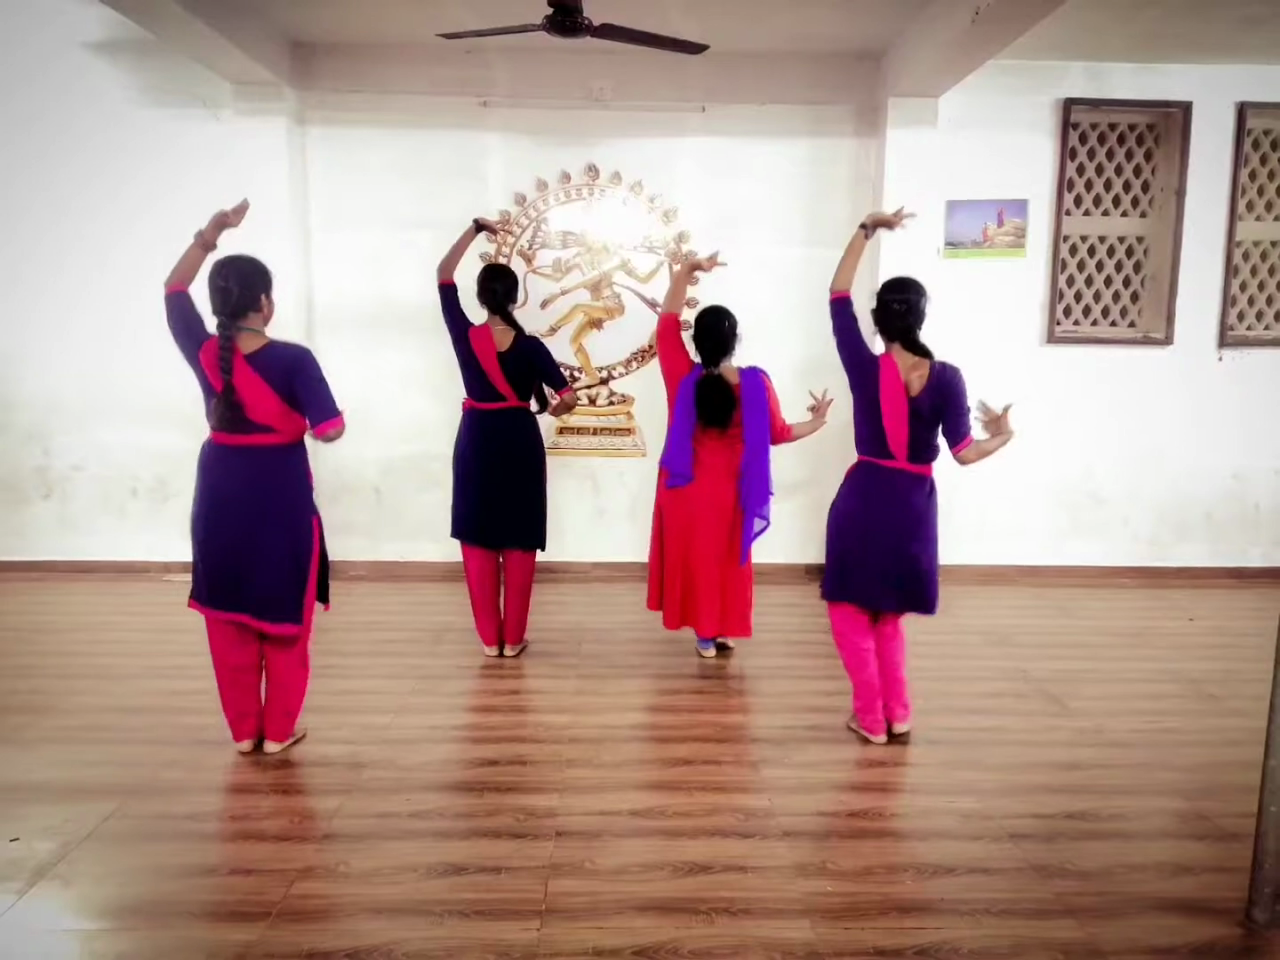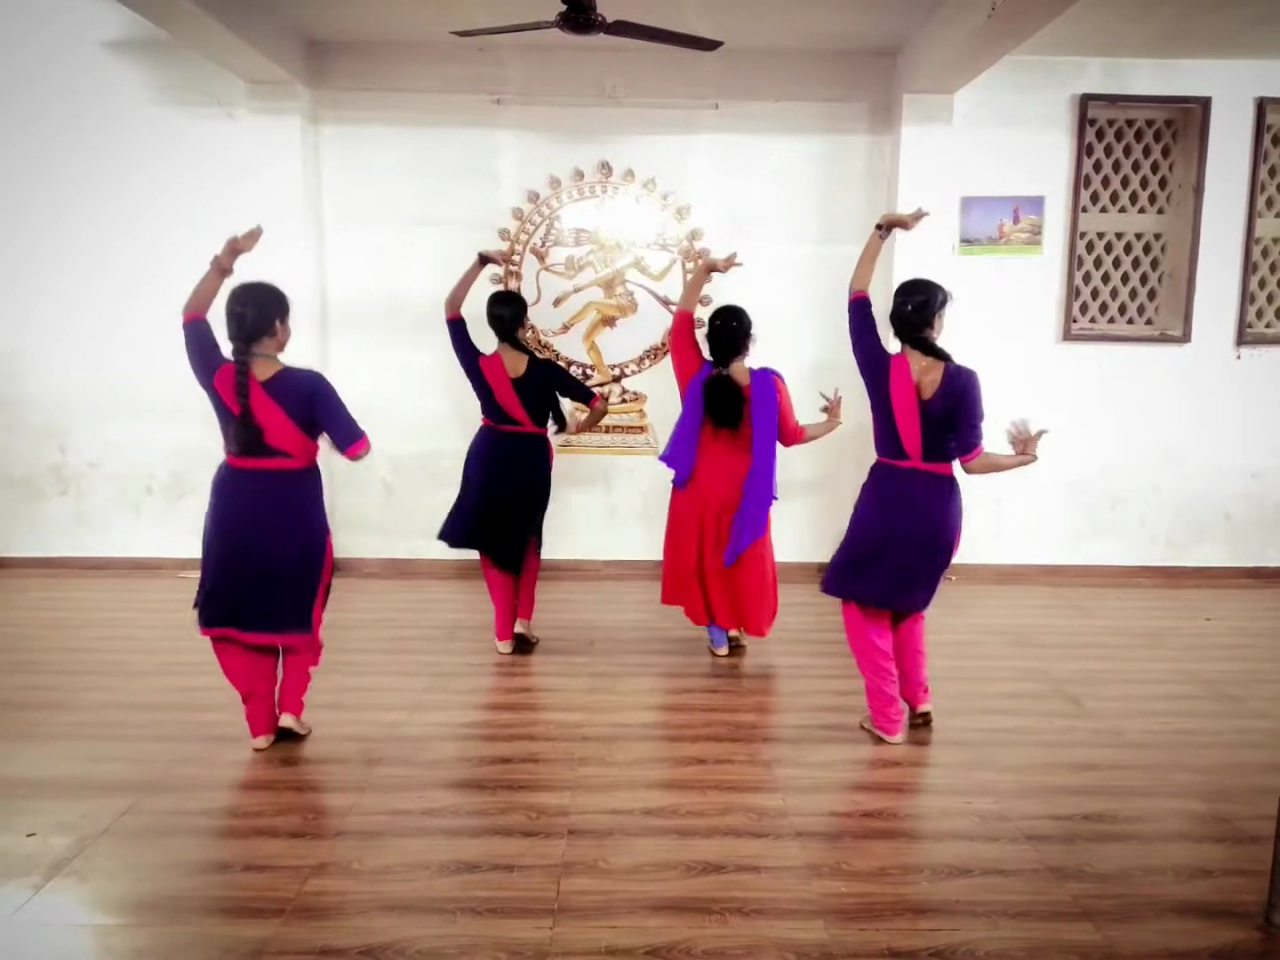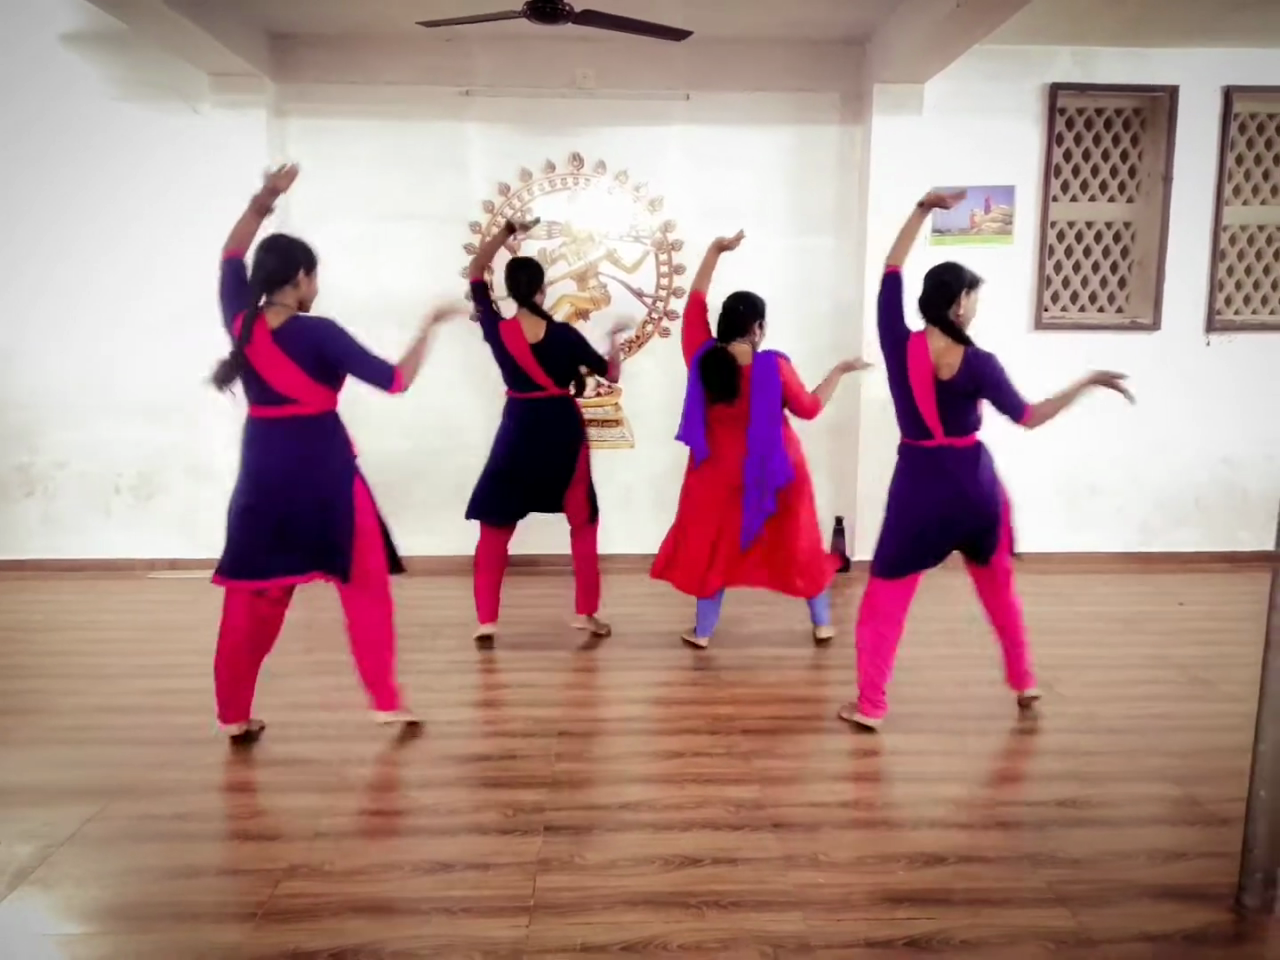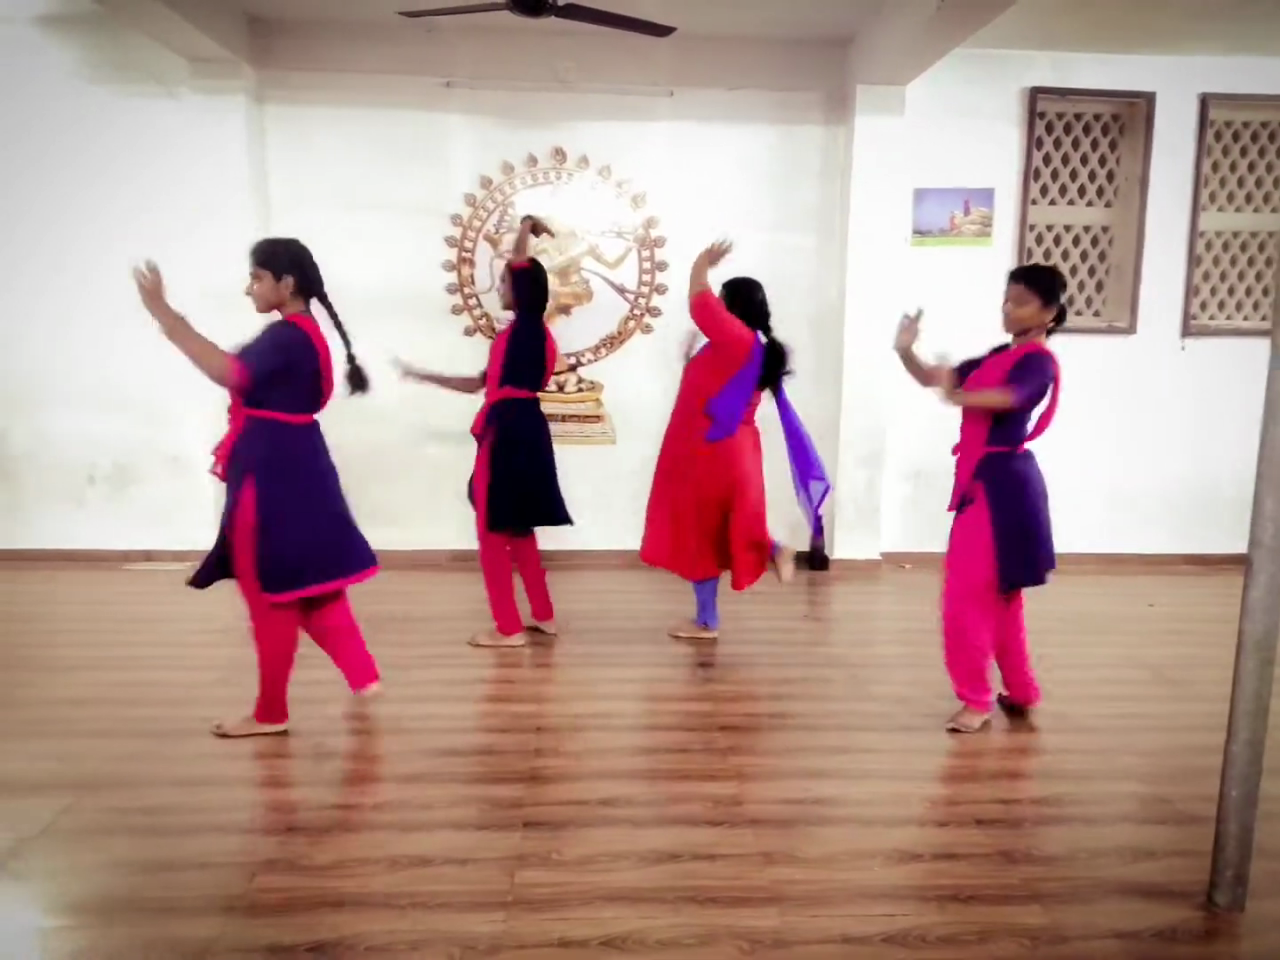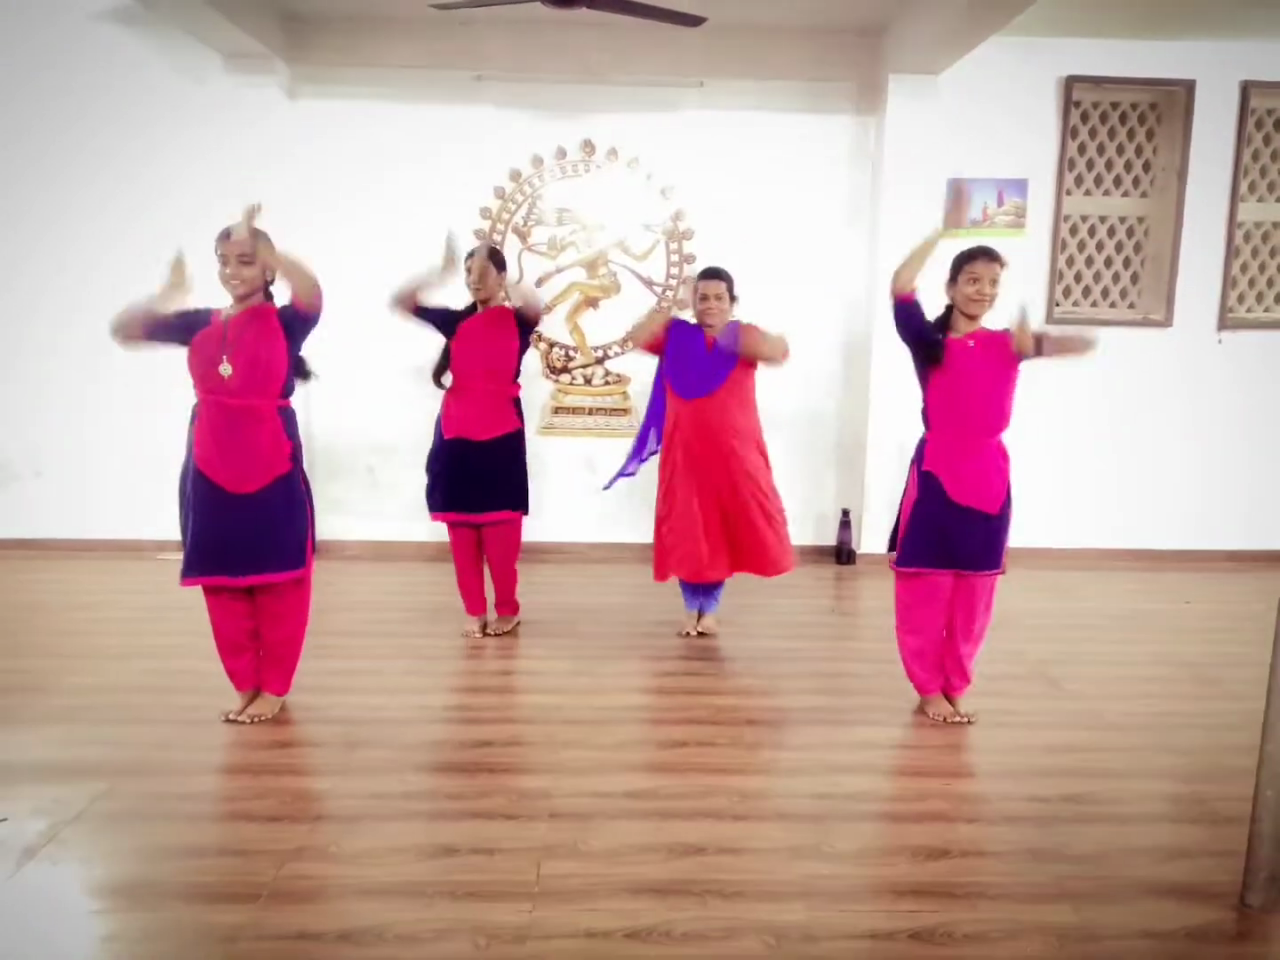
dt=1s
person 1, frame 1
left shoulder: (203, 354)
right shoulder: (293, 360)
left elbow: (173, 289)
right elbow: (331, 429)
left wrist: (210, 234)
right wrist: (301, 424)
left hip: (220, 496)
right hip: (281, 497)
left knee: (229, 616)
right knee: (285, 612)
left ankle: (245, 728)
right ankle: (278, 728)
person 1, frame 2
left shoulder: (218, 376)
right shoulder: (307, 386)
left elbow: (192, 314)
right elbow: (357, 448)
left wrist: (226, 259)
right wrist: (348, 436)
left hip: (234, 516)
right hip: (296, 518)
left knee: (238, 620)
right knee: (298, 617)
left ankle: (263, 724)
right ankle: (290, 708)
person 1, frame 3
left shoulder: (239, 325)
right shoulder: (317, 333)
left elbow: (231, 257)
right elbow: (395, 380)
left wrist: (262, 201)
right wrist: (427, 330)
left hip: (261, 472)
right hip: (323, 472)
left knee: (251, 598)
right knee: (365, 590)
left ankle: (234, 717)
right ankle: (387, 704)
person 1, frame 4
left shoulder: (283, 334)
right shoulder: (305, 337)
left elbow: (228, 371)
left wrist: (161, 309)
left hip: (274, 474)
right hip: (303, 467)
left knee: (272, 592)
right knee: (313, 588)
left ankle: (270, 712)
right ankle: (363, 673)
person 1, frame 5
left shoulder: (282, 323)
right shoulder: (199, 326)
left elbow: (312, 295)
right elbow: (123, 330)
left wrist: (260, 245)
right wrist: (166, 303)
left hip: (271, 468)
right hip: (209, 468)
left knee: (276, 581)
right knee: (222, 584)
left ankle: (274, 689)
right ankle: (245, 687)
person 2, frame 1
left shoulder: (865, 368)
right shoulder: (946, 378)
left elbow: (838, 295)
right elbow: (964, 454)
left wrist: (867, 228)
right wrist: (1002, 436)
left hip: (864, 498)
right hip: (914, 504)
left knee: (852, 612)
right knee: (885, 615)
left ankle: (871, 718)
right ankle: (896, 711)
person 2, frame 2
left shoulder: (877, 368)
right shoulder: (962, 381)
left elbow: (857, 296)
right elbow: (973, 461)
left wrist: (882, 231)
right wrist: (1024, 455)
left hip: (885, 500)
right hip: (937, 507)
left knee: (869, 612)
right knee: (906, 606)
left ankle: (890, 718)
right ankle: (915, 700)
person 2, frame 3
left shoulder: (897, 346)
right shoulder: (977, 362)
left elbow: (890, 272)
right elbow: (1028, 416)
left wrist: (923, 210)
right wrist: (1086, 383)
left hip: (918, 480)
right hip: (974, 480)
left knee: (886, 596)
right knee: (998, 588)
left ankle: (870, 704)
right ankle: (1023, 680)
person 2, frame 4
left shoulder: (1036, 361)
right shoulder: (1002, 355)
left elbow: (1001, 398)
right elbow: (939, 379)
left wrist: (956, 392)
right wrist: (908, 352)
left hip: (999, 486)
right hip: (983, 484)
left knee: (967, 599)
right knee: (997, 598)
left ankle: (977, 699)
right ankle: (1022, 691)
person 2, frame 5
left shoulder: (1003, 345)
right shoulder: (927, 341)
left elbow: (1082, 342)
right elbow: (901, 289)
left wrist: (1033, 344)
right wrist: (941, 234)
left hip: (989, 480)
right hip: (936, 475)
left knee: (975, 592)
right knee: (928, 590)
left ankle: (954, 689)
right ankle: (928, 691)
person 3, frame 1
left shoulder: (464, 336)
right shoulder: (529, 346)
left elbow: (443, 275)
right elbow: (568, 399)
left wrist: (475, 229)
right wrist: (551, 406)
left hip: (476, 441)
right hip: (521, 441)
left knee: (478, 545)
right knee: (519, 545)
left ankle: (489, 637)
right ankle: (513, 638)
person 3, frame 2
left shoulder: (477, 365)
right shoulder: (545, 371)
left elbow: (451, 308)
right elbow: (600, 407)
left wrist: (482, 261)
right wrist: (583, 423)
left hip: (488, 459)
right hip: (530, 463)
left knee: (495, 550)
right knee: (524, 548)
left ankle: (505, 632)
right ankle: (522, 623)
person 3, frame 3
left shoulder: (496, 329)
right shoulder: (563, 335)
left elbow: (477, 276)
right elbow: (610, 374)
left wrist: (504, 234)
right wrist: (617, 341)
left hip: (517, 431)
right hip: (563, 432)
left knee: (496, 527)
right knee: (583, 523)
left ankle: (487, 620)
right ankle: (587, 612)
person 3, frame 4
left shoulder: (527, 323)
right shoulder: (534, 333)
left elbow: (515, 264)
right elbow: (484, 383)
left wrist: (528, 228)
right wrist: (424, 376)
left hip: (508, 428)
right hip: (525, 428)
left knee: (494, 531)
right knee: (517, 528)
left ankle: (509, 628)
right ankle: (544, 614)
person 3, frame 5
left shoulder: (511, 322)
right shoulder: (456, 321)
left elbow: (535, 310)
right elbow: (401, 302)
right wrist: (441, 274)
left hip: (500, 431)
right hip: (455, 432)
left knee: (500, 522)
right knee: (460, 525)
left ankle: (507, 611)
right ankle: (474, 613)
person 4, frame 1
left shoulder: (683, 378)
right shoulder: (755, 383)
left elbow: (667, 322)
right elbow: (777, 434)
left wrist: (687, 269)
right wrist: (817, 422)
left hip: (688, 490)
right hip: (731, 490)
left knee: (693, 558)
right knee: (726, 559)
left ankle: (705, 639)
right ankle: (722, 631)
person 4, frame 2
left shoulder: (695, 378)
right shoulder: (769, 384)
left elbow: (682, 320)
right elbow: (789, 435)
left wrist: (706, 267)
right wrist: (831, 423)
left hip: (698, 490)
right hip: (745, 493)
left knee: (704, 561)
right knee: (742, 561)
left ankle: (719, 638)
right ankle: (735, 626)
person 4, frame 3
left shoulder: (701, 357)
right shoulder: (774, 366)
left elbow: (696, 302)
right elbow: (809, 407)
left wrist: (716, 250)
right wrist: (839, 371)
left hip: (719, 471)
right hip: (775, 471)
left knee: (714, 542)
right knee: (796, 542)
left ankle: (702, 629)
right ankle: (822, 621)
person 4, frame 4
left shoulder: (736, 339)
right shoulder: (758, 352)
left elbow: (699, 293)
left wrist: (706, 259)
right wrist: (703, 357)
left hip: (706, 454)
right hip: (733, 454)
left knee: (699, 532)
right knee: (723, 527)
left ankle: (705, 621)
right ankle: (776, 551)
person 4, frame 5
left shoulder: (741, 339)
right shoulder: (677, 337)
left elbow: (779, 351)
right elbow: (643, 337)
left wrist: (739, 335)
right wrist: (665, 311)
left hip: (732, 452)
right hip: (684, 450)
left knee: (726, 530)
right knee: (687, 532)
left ankle: (710, 609)
right ankle: (691, 610)
